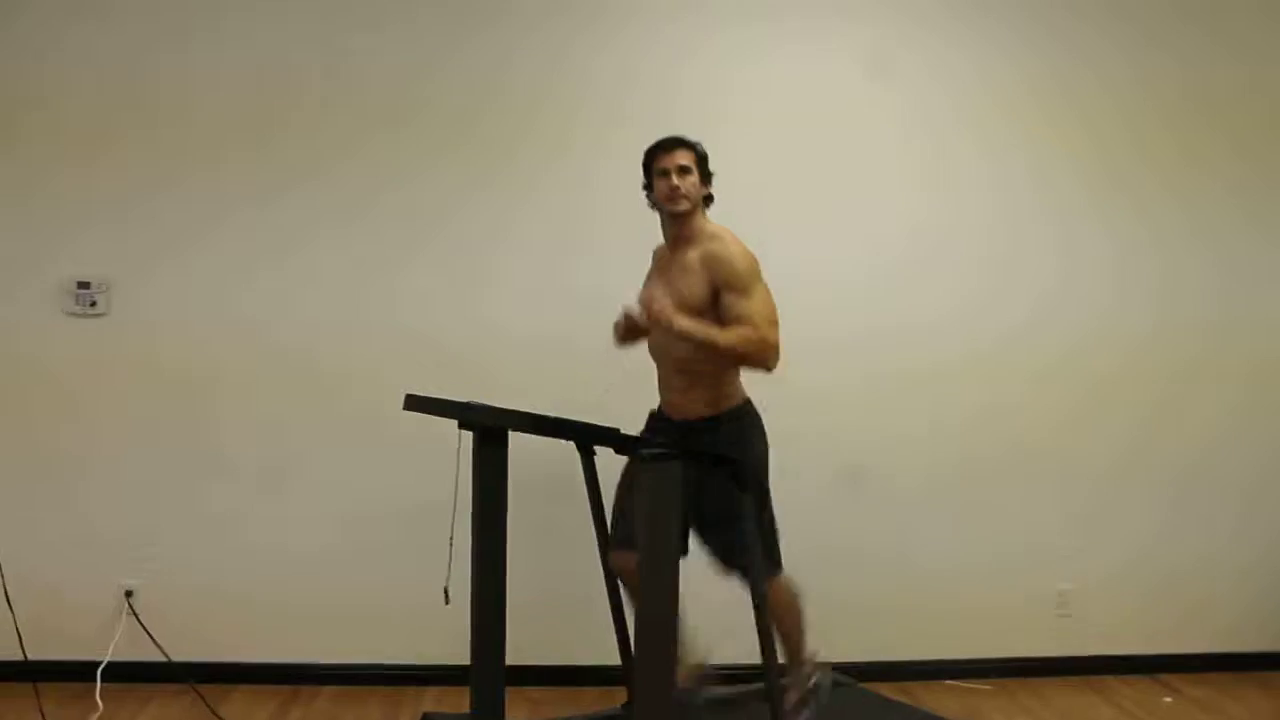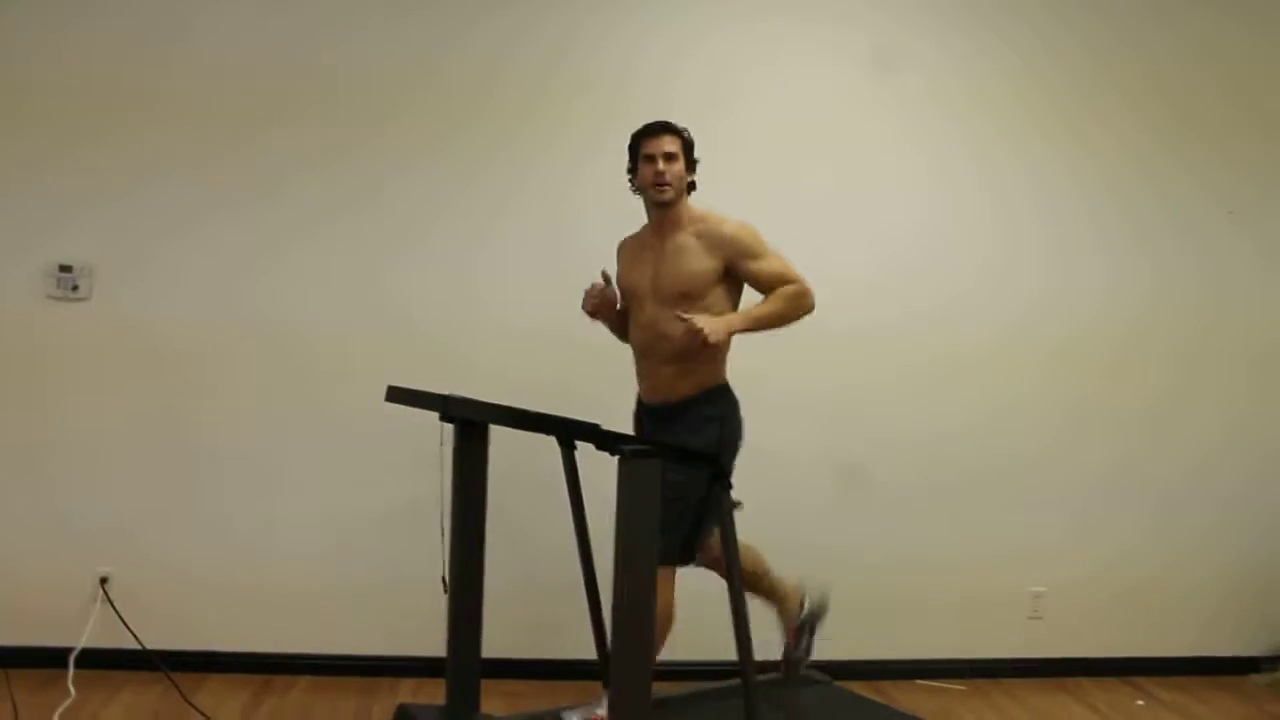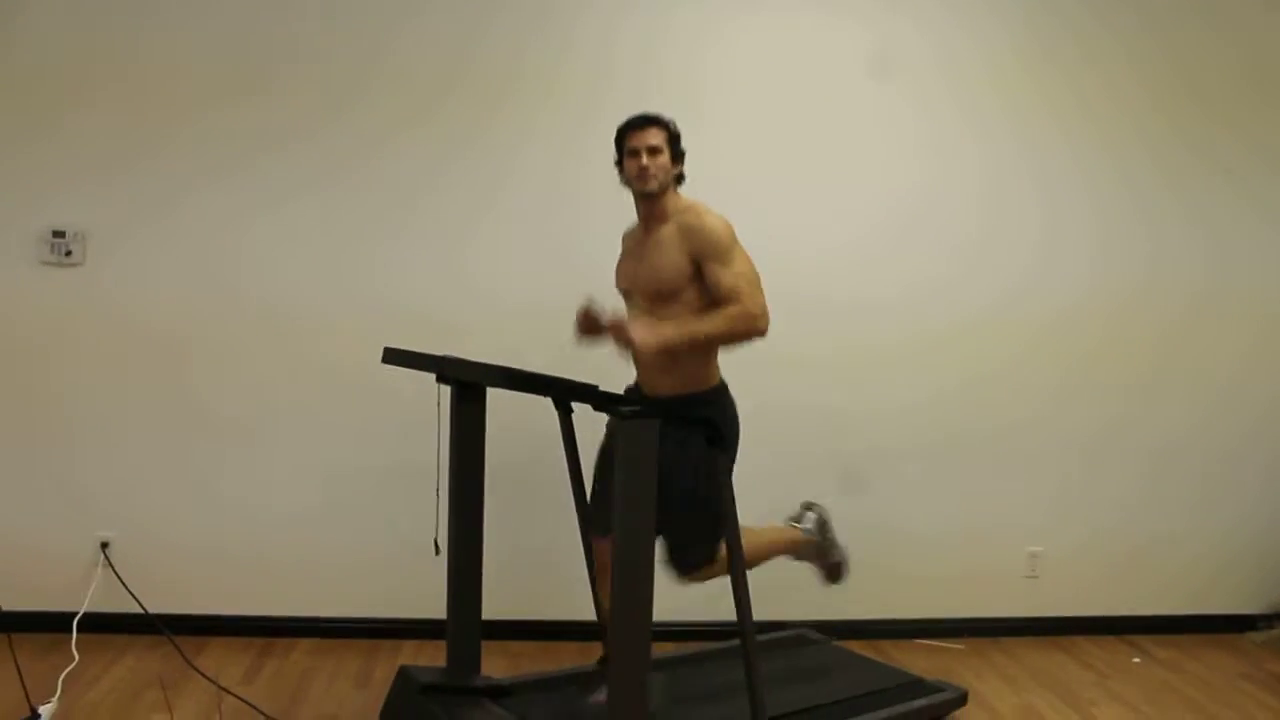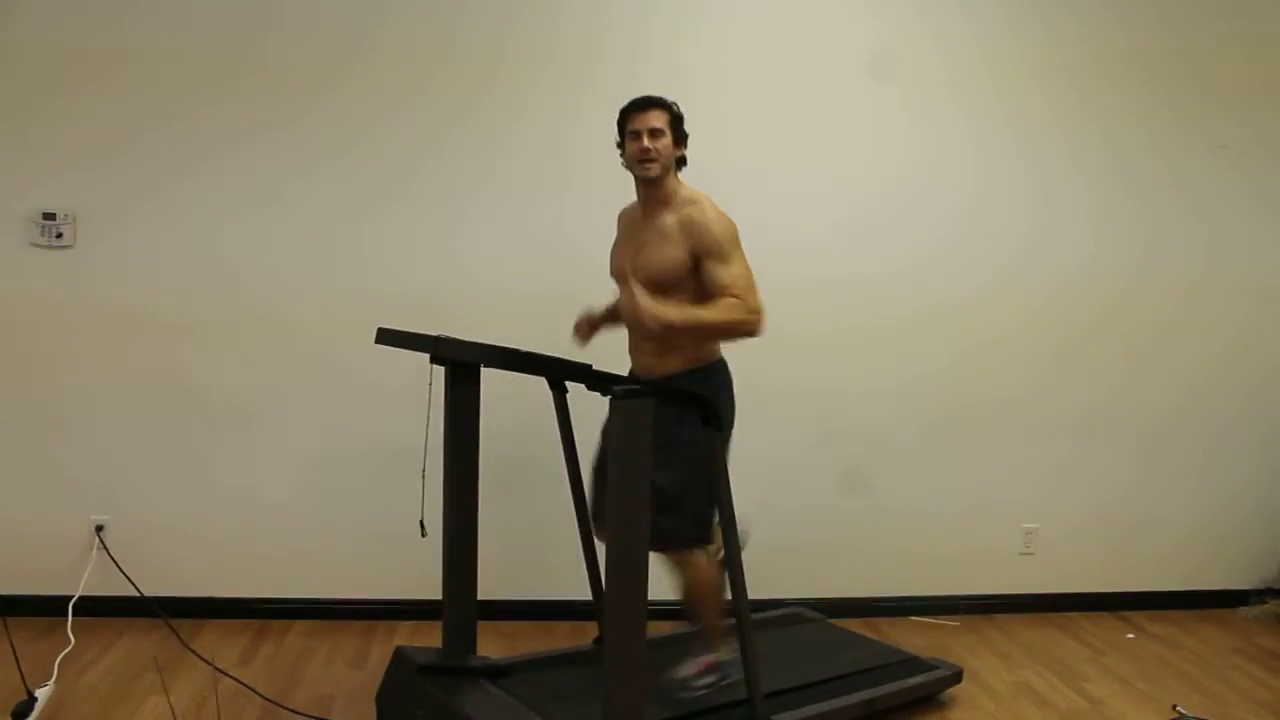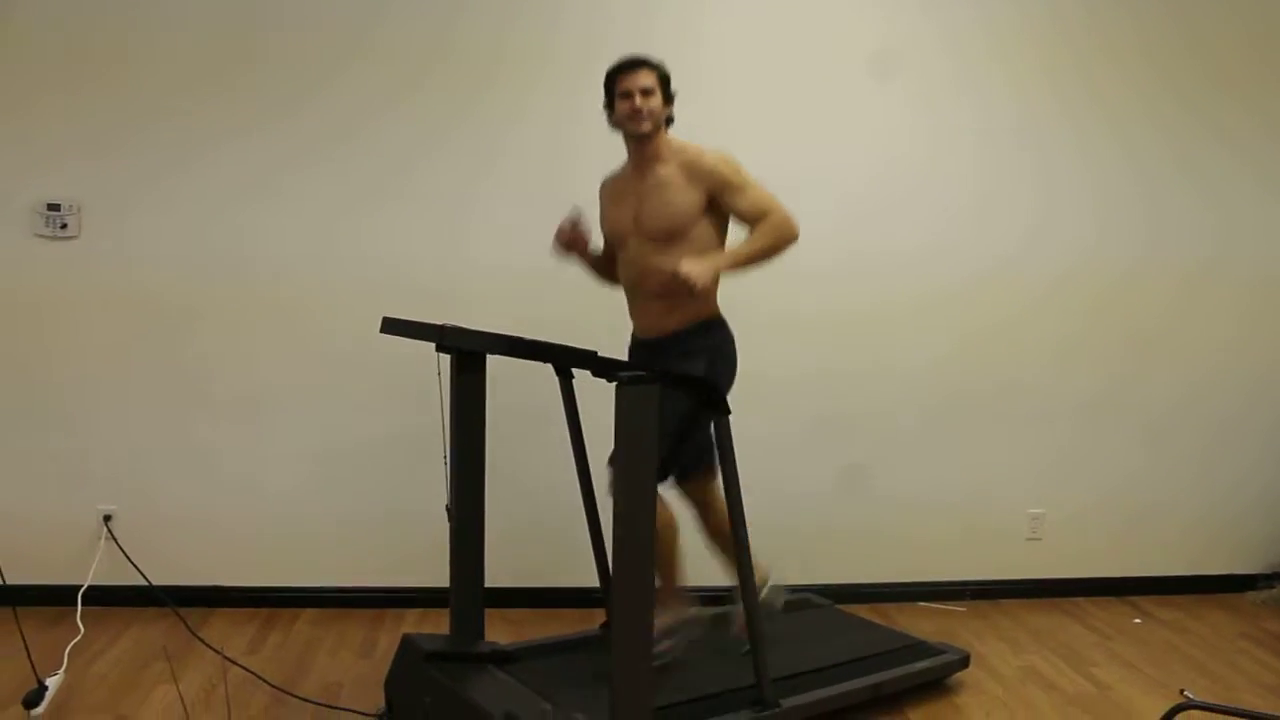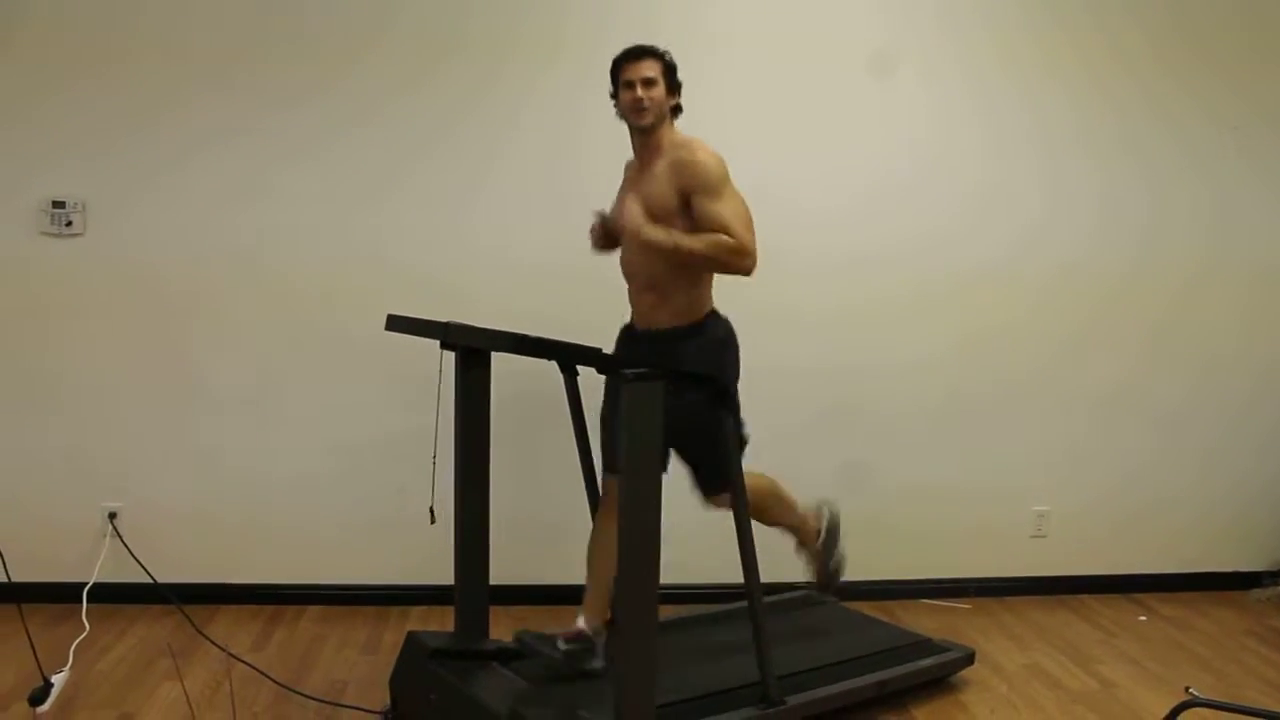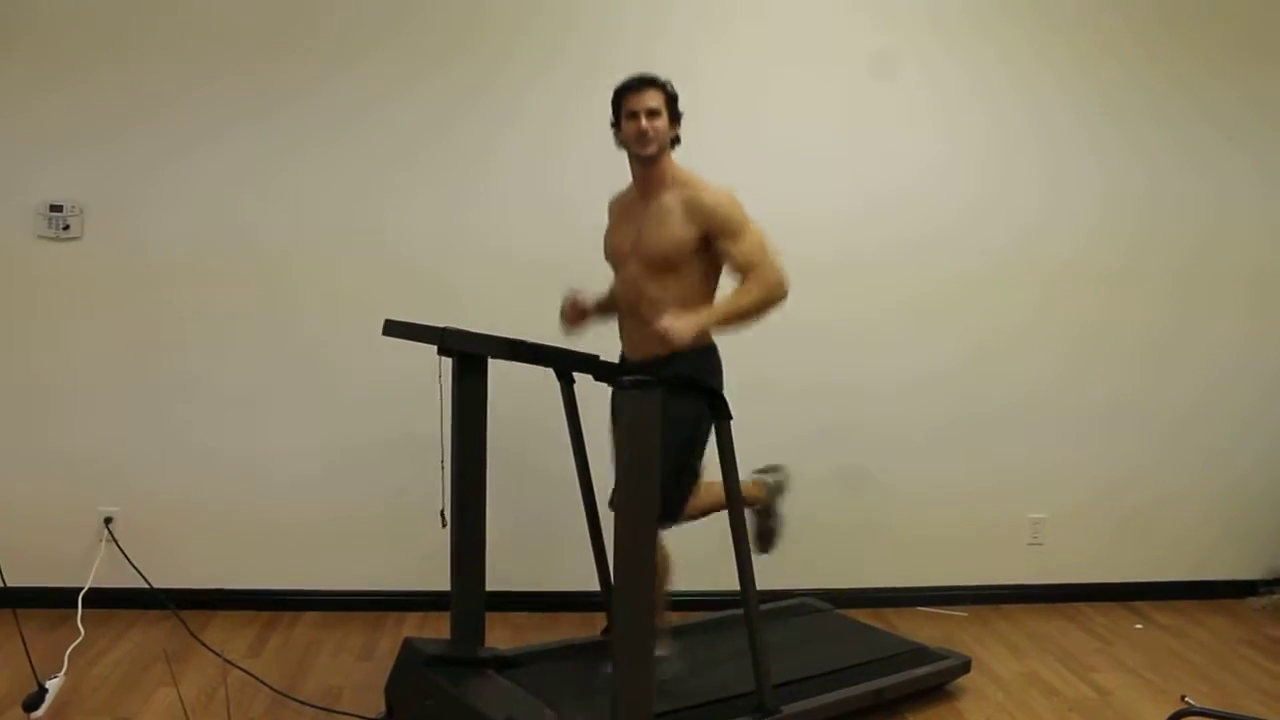
dt=0.5s
person 1, frame 1
left shoulder: (726, 253)
right shoulder: (663, 257)
left elbow: (765, 349)
left wrist: (677, 324)
right wrist: (642, 328)
left hip: (726, 431)
right hip: (667, 426)
left knee: (754, 569)
right knee: (625, 556)
right ankle: (673, 667)
person 1, frame 2
left shoulder: (723, 236)
right shoulder: (629, 250)
left elbow: (800, 293)
left wrist: (725, 320)
right wrist: (605, 313)
left hip: (705, 418)
right hip: (652, 416)
left knee: (649, 556)
right knee: (696, 545)
right ankle: (796, 607)
person 1, frame 3
left shoulder: (704, 229)
right shoulder: (632, 240)
left elbow: (753, 315)
left wrist: (663, 335)
right wrist: (613, 325)
left hip: (699, 412)
right hip: (643, 406)
left knee: (696, 562)
right knee: (606, 544)
left ankle: (802, 533)
person 1, frame 4
left shoulder: (705, 221)
right shoulder: (628, 219)
left elbow: (748, 316)
left wrist: (662, 317)
right wrist: (607, 316)
left hip: (695, 391)
right hip: (639, 386)
left knee: (677, 538)
right knee: (608, 522)
left ankle: (718, 648)
right ankle: (712, 538)
person 1, frame 5
left shoulder: (704, 167)
right shoulder: (612, 187)
left elbow: (782, 226)
left wrist: (714, 263)
right wrist: (582, 250)
left hip: (699, 348)
right hip: (647, 350)
right knee: (696, 483)
left ankle: (669, 610)
right ankle: (754, 586)
person 1, frame 6
left shoulder: (698, 162)
right shoulder: (632, 169)
left elbow: (741, 252)
left wrist: (649, 233)
right wrist: (617, 236)
left hip: (696, 347)
right hip: (638, 341)
left knee: (722, 487)
right knee: (615, 488)
left ankle: (815, 532)
right ankle: (590, 630)
person 1, frame 7
left shoulder: (707, 201)
right shoulder: (619, 207)
left elbow: (772, 282)
left wrist: (698, 321)
right wrist: (593, 307)
left hip: (686, 375)
right hip: (633, 372)
right knee: (669, 499)
left ankle: (652, 643)
right ankle: (757, 488)
